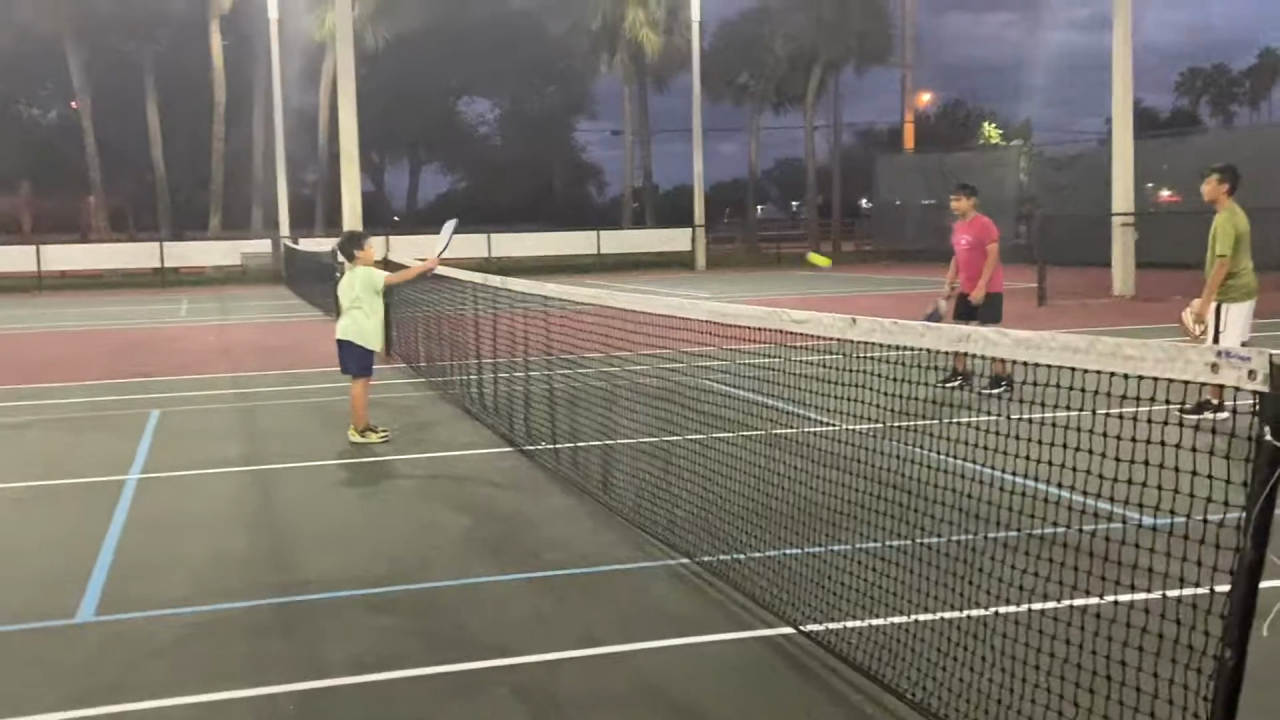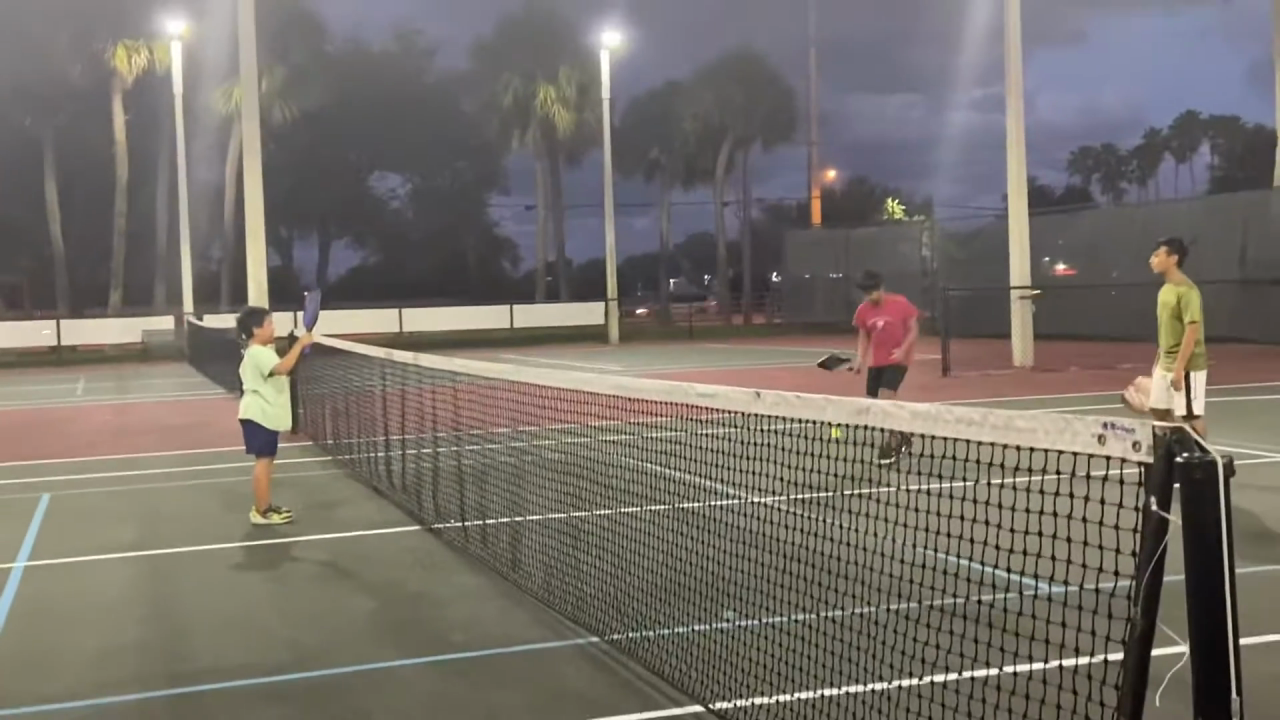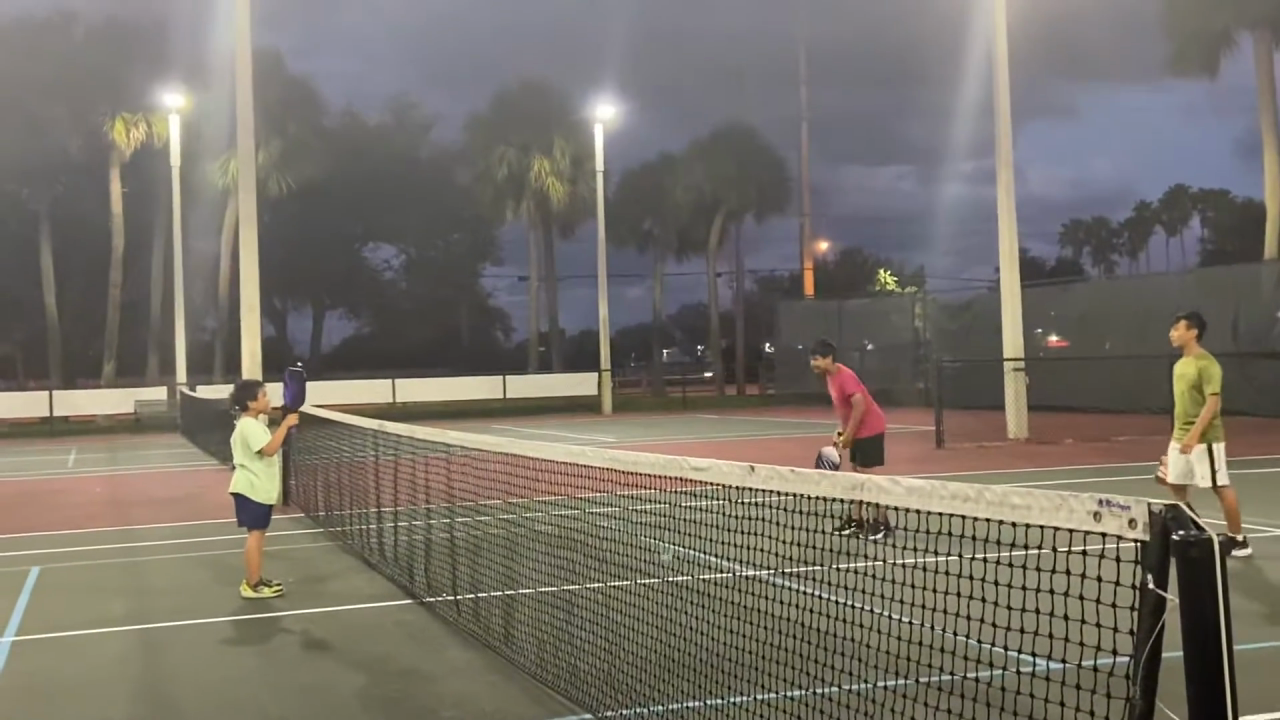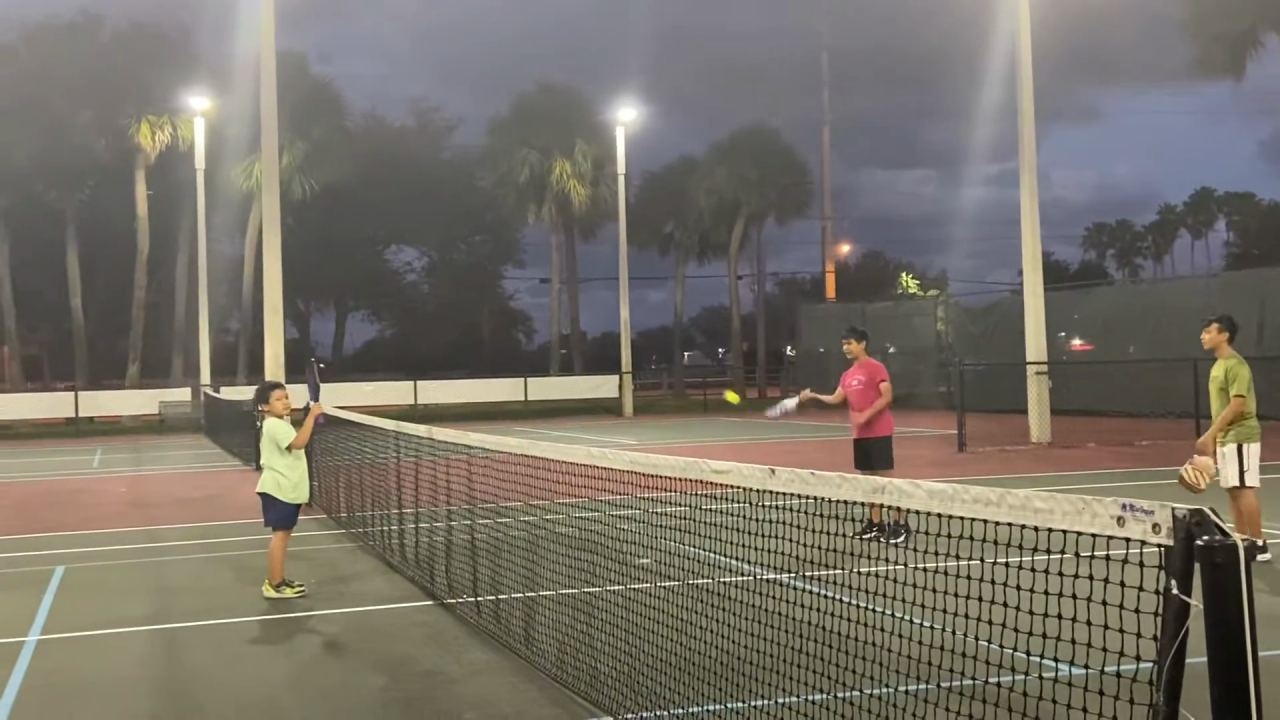
dt=1s
person 1, frame 1
left shoulder: (1225, 220)
right shoulder: (1236, 214)
left elbow: (1222, 264)
left wrist: (1204, 301)
right wrist: (1210, 297)
left hip: (1230, 294)
right hip: (1243, 290)
left knee: (1219, 350)
right knee: (1237, 347)
left ankle: (1214, 404)
person 1, frame 2
left shoulder: (1187, 291)
right shoulder: (1164, 291)
left elbow: (1192, 331)
left wrist: (1179, 368)
right wrist: (1157, 363)
left hip: (1187, 367)
right hip: (1165, 365)
left knee: (1191, 416)
right knee: (1159, 410)
person 1, frame 3
left shoulder: (1207, 364)
right shoulder: (1179, 365)
left elbow: (1212, 403)
left wrist: (1194, 435)
left hip: (1205, 438)
right hip: (1179, 439)
left knee: (1221, 488)
right knee: (1176, 487)
left ankle: (1238, 540)
person 1, frame 4
left shoulder: (1236, 365)
right shoulder: (1218, 366)
left elbow: (1236, 404)
left wrist: (1210, 434)
right wrist: (1213, 438)
left hip: (1241, 437)
right hip: (1226, 438)
left knee: (1244, 489)
right knee: (1234, 490)
left ankle: (1258, 545)
right ankle: (1241, 541)
person 2, frame 1
left shoulder: (347, 277)
right shoulder: (366, 273)
right elbow: (396, 278)
right wrist: (424, 266)
left hip: (352, 334)
right hip: (358, 336)
left knee: (361, 380)
right knee: (361, 381)
left ankle: (361, 424)
right ankle: (359, 430)
person 2, frame 2
left shoulder: (259, 352)
right shoulder: (258, 353)
left elbow: (278, 371)
right elbow: (282, 368)
right wrist: (299, 345)
left hip: (264, 414)
right hip: (259, 415)
left knee: (266, 460)
right knee: (263, 460)
left ankle: (265, 506)
right ankle: (261, 511)
person 2, frame 3
left shoulder: (253, 423)
right shoulder: (249, 425)
left elbow: (267, 449)
right elbow: (269, 449)
right wrist: (285, 425)
left hip: (258, 488)
right hip: (251, 489)
left knee: (258, 533)
right knee: (256, 533)
left ankle: (255, 579)
right ankle: (252, 584)
person 2, frame 4
left shoulder: (279, 424)
right shoulder: (274, 425)
left elbow: (295, 445)
right elbow: (298, 443)
right wrist: (311, 417)
left hip: (287, 489)
right hip: (278, 489)
left knee: (284, 534)
right knee: (280, 534)
left ankle: (277, 580)
right ankle: (275, 585)
person 3, frame 1
left shoulder: (985, 225)
right shoulder: (957, 227)
left elbow: (993, 258)
left wrist: (981, 288)
right wrist: (948, 282)
left hip: (988, 289)
right hip: (965, 289)
left ankle: (1001, 377)
right ankle: (960, 373)
person 3, frame 2
left shoulder: (900, 303)
right shoulder: (862, 310)
left elbow: (913, 329)
right elbow: (864, 337)
left wrist: (902, 350)
right wrist: (859, 360)
left hip: (898, 359)
right hip: (876, 362)
left knee: (885, 399)
left ankle: (893, 445)
right ankle: (899, 438)
person 3, frame 3
left shoulder: (846, 377)
right shoulder: (829, 376)
left elbow: (859, 407)
left wrist: (848, 435)
right wrist: (842, 429)
left hip: (870, 429)
right hip: (857, 430)
left knee: (868, 475)
right knee: (856, 473)
left ankle: (882, 522)
right ankle: (856, 520)
person 3, frame 4
left shoulder: (876, 367)
right shoulder: (848, 375)
left elbow: (887, 396)
right elbow: (836, 399)
left wrist: (866, 414)
right wrist: (814, 396)
left hip: (878, 432)
right hip: (860, 434)
left knee: (886, 477)
left ankle: (901, 524)
right ankle: (876, 524)
